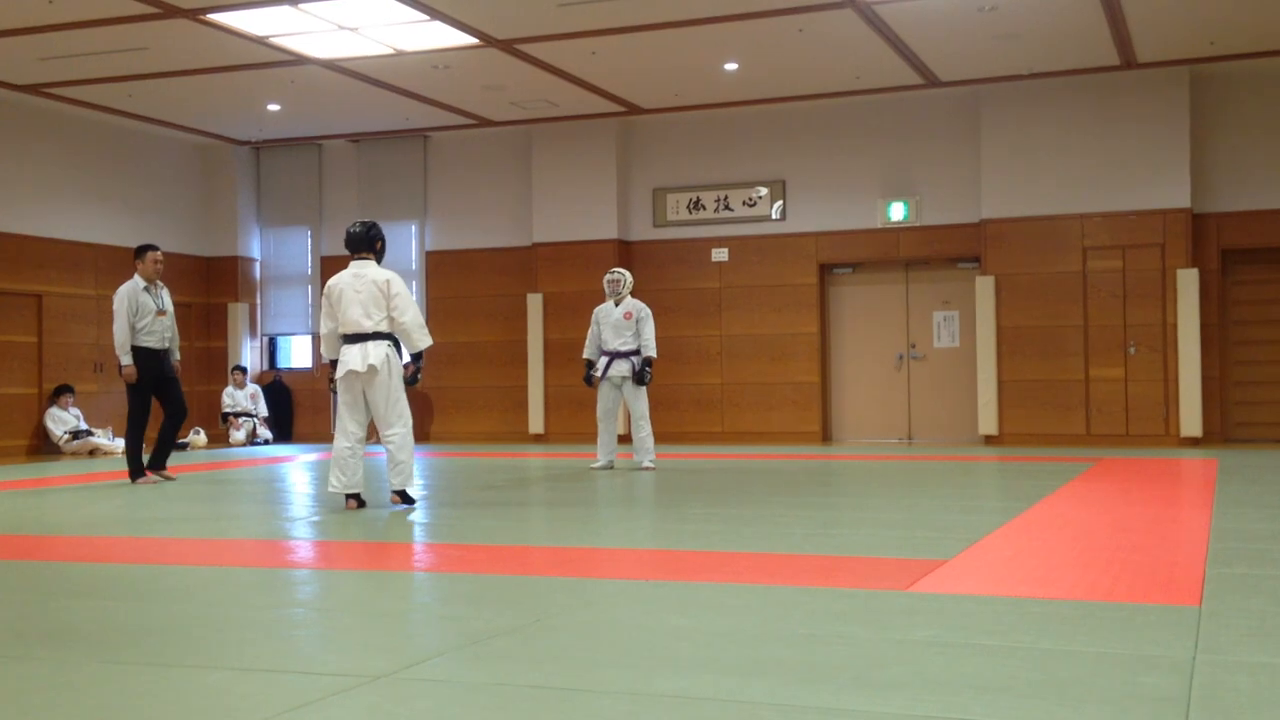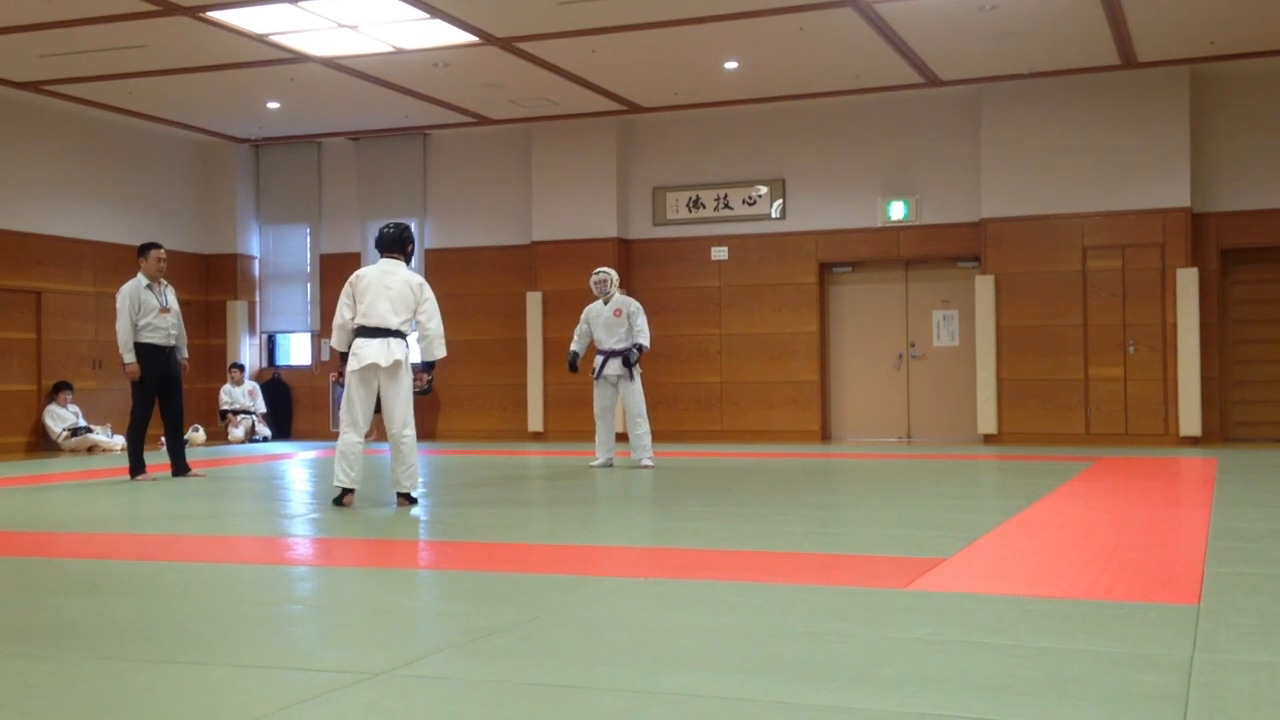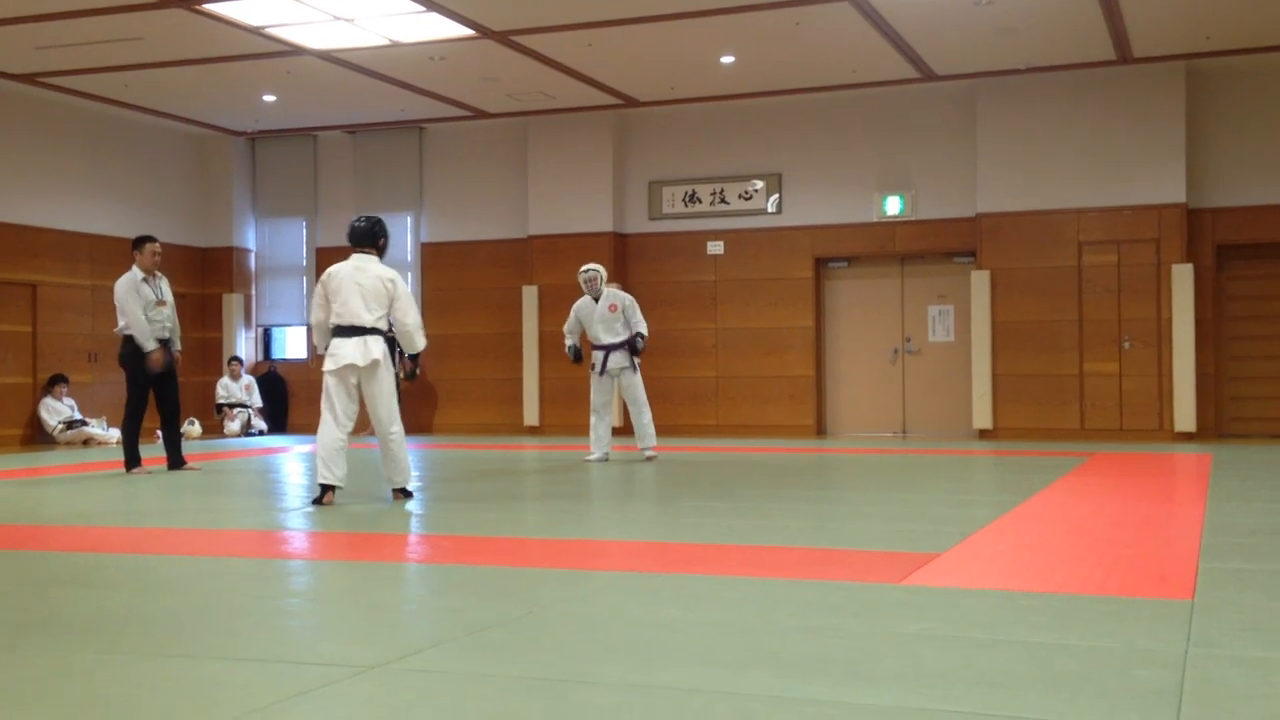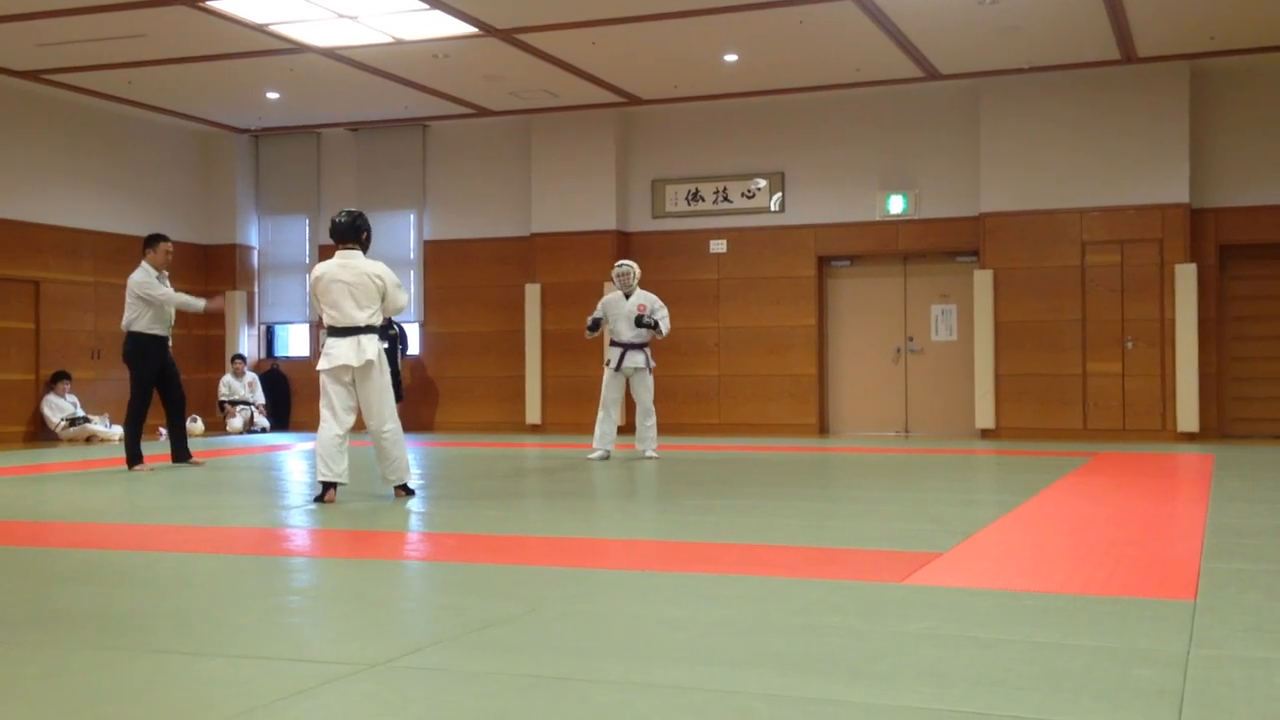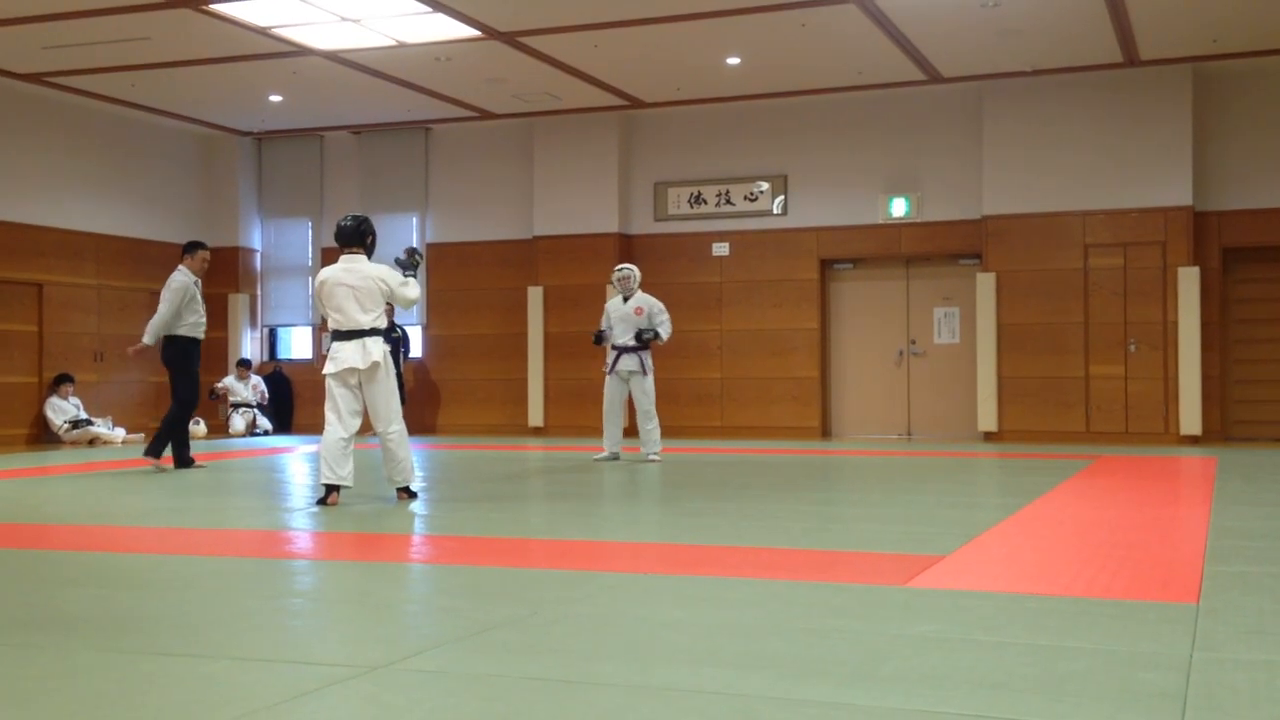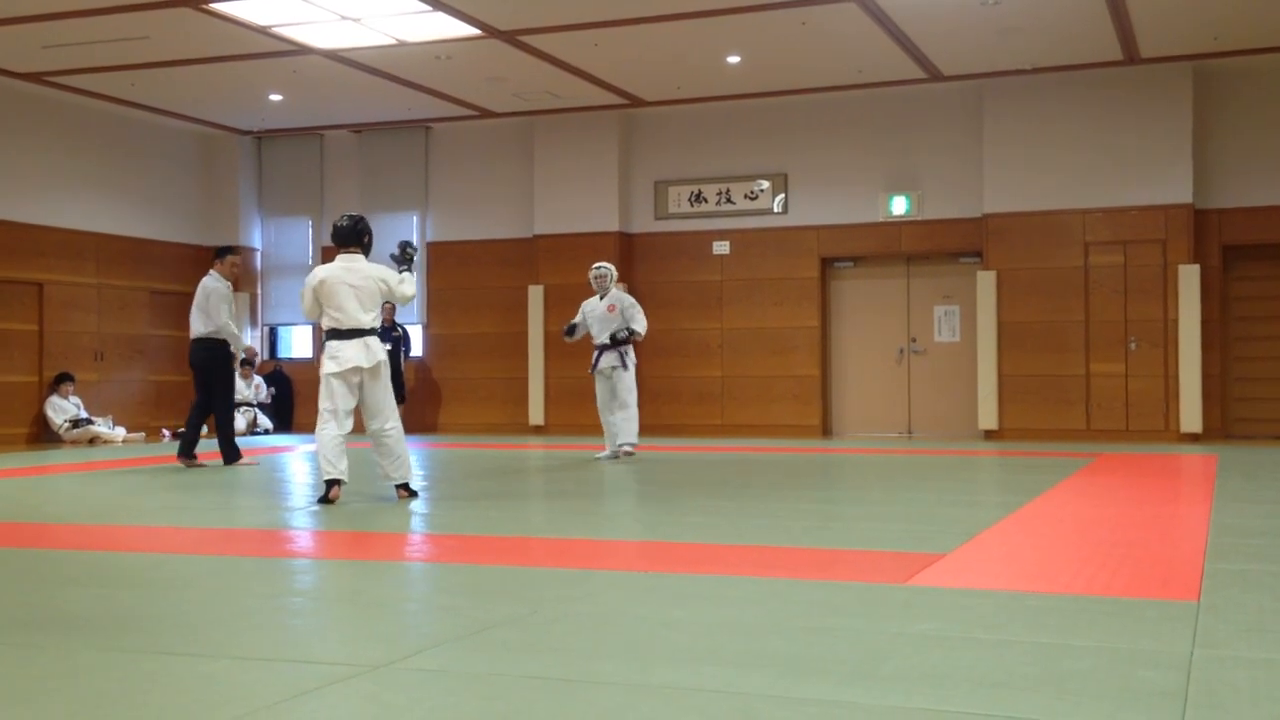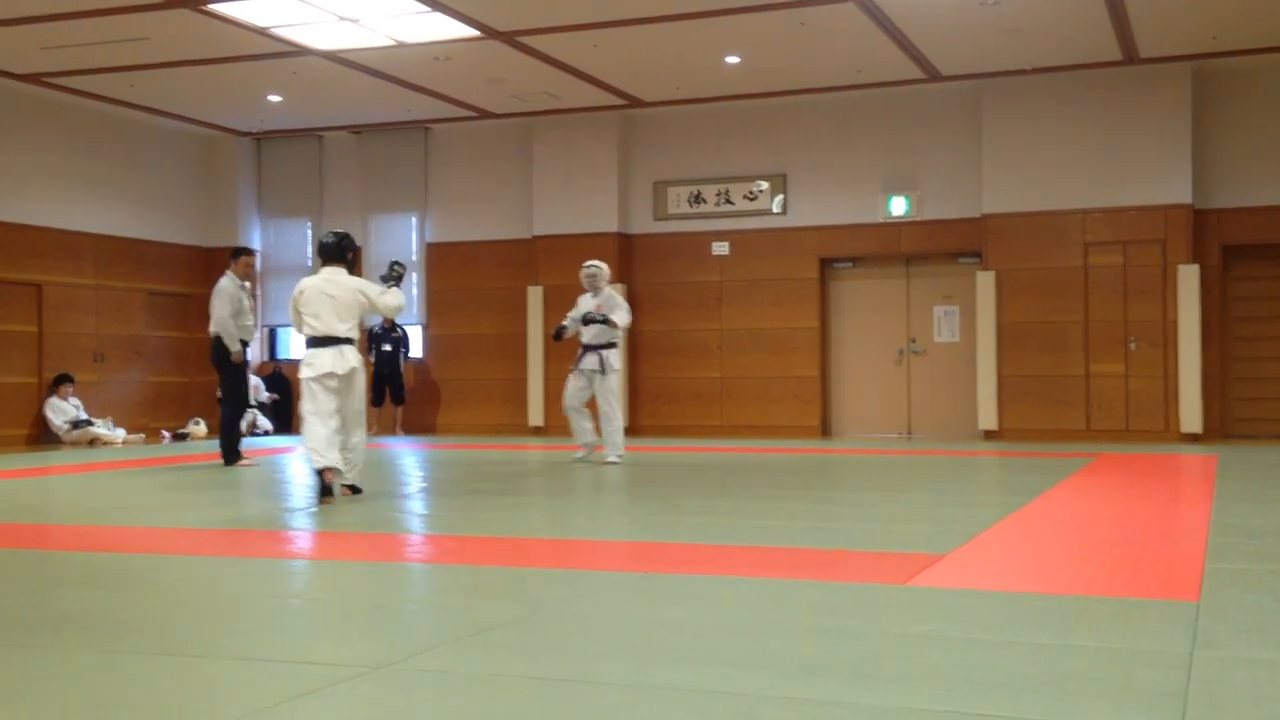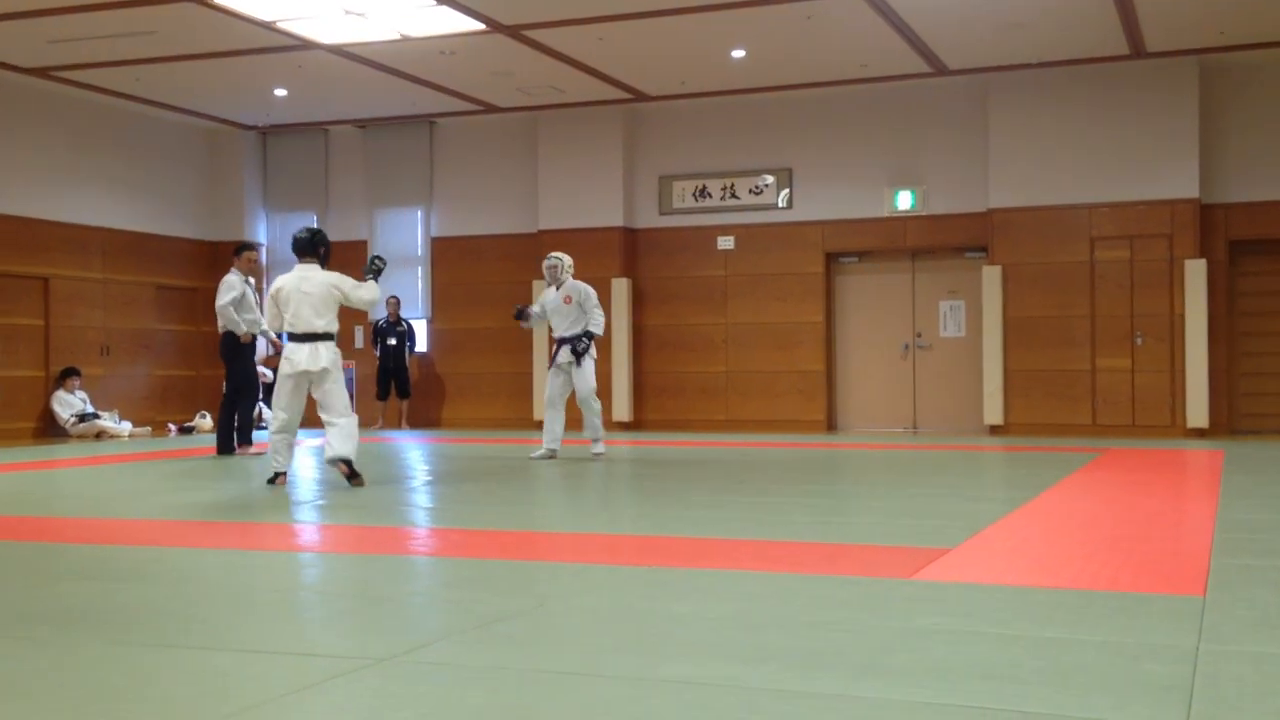
dt=0.5s
person 1, frame 1
left shoulder: (334, 283)
right shoulder: (388, 278)
left elbow: (328, 330)
right elbow: (408, 321)
left wrist: (333, 365)
right wrist: (416, 358)
left hip: (349, 356)
right hip: (380, 355)
left knee: (348, 429)
right knee: (397, 424)
left ankle: (351, 493)
right ankle: (399, 488)
person 1, frame 2
left shoulder: (359, 276)
right shoulder: (416, 282)
left elbow: (342, 321)
right elbow: (431, 328)
left wrist: (343, 358)
right wrist: (428, 367)
left hip: (362, 350)
right hip: (395, 353)
left knee: (352, 424)
right knee: (401, 426)
left ankle: (346, 489)
right ankle: (404, 491)
person 1, frame 3
left shoulder: (332, 273)
right shoulder: (389, 276)
left elbow: (318, 319)
right elbow: (408, 321)
left wrist: (326, 349)
right wrist: (413, 356)
left hip: (340, 349)
right hip: (374, 350)
left knee: (334, 422)
right knee: (388, 422)
left ankle: (327, 488)
right ankle: (399, 485)
person 1, frame 4
left shoulder: (319, 272)
right shoulder: (377, 270)
right elbow: (397, 305)
left hip: (335, 349)
right hip: (368, 348)
left knee: (333, 420)
right knee: (383, 420)
left ankle: (329, 485)
right ankle: (399, 483)
person 1, frame 5
left shoulder: (324, 276)
right shoulder: (381, 273)
right elbow: (410, 297)
right wrist: (410, 272)
left hip: (341, 351)
right hip: (373, 350)
left knee: (338, 423)
right knee: (389, 421)
left ankle: (332, 487)
right ankle: (402, 485)
person 1, frame 6
left shoulder: (320, 274)
right shoulder: (378, 273)
left elbow: (311, 313)
right elbow: (406, 293)
right wrist: (405, 267)
left hip: (337, 351)
right hip: (370, 349)
left knee: (332, 421)
right knee: (385, 420)
left ankle: (333, 482)
right ankle: (402, 483)
person 1, frame 7
left shoulder: (304, 286)
right shoulder: (359, 286)
left elbow: (298, 325)
right elbow: (393, 306)
right wrist: (394, 284)
left hip: (316, 358)
right hip: (347, 358)
left knee: (318, 421)
right knee: (353, 426)
left ankle: (327, 471)
right ankle: (349, 480)
person 1, frame 8
left shoulder: (280, 284)
right shoulder: (334, 281)
left elbow: (273, 323)
right elbow: (369, 298)
right wrist: (372, 277)
left hip: (294, 354)
right hip: (324, 353)
left knee: (283, 417)
right knee: (340, 415)
left ankle: (279, 472)
right ankle: (344, 460)
person 2, frame 1
left shoulder: (163, 291)
right shoulder: (127, 291)
right elbow: (122, 330)
left wrist: (175, 357)
right wrist: (126, 363)
left hip: (161, 358)
right hip: (141, 358)
left knee: (177, 410)
right knee: (138, 417)
left ankle: (157, 464)
right ankle: (137, 472)
person 2, frame 2
left shoulder: (168, 290)
right shoulder: (131, 290)
left elbow: (178, 324)
right elbow: (124, 327)
left wrist: (183, 354)
right wrist: (129, 360)
left hip: (168, 355)
right hip: (146, 355)
left knee: (174, 414)
right knee: (141, 414)
left ankle: (180, 466)
right ankle: (137, 469)
person 2, frame 3
left shoulder: (162, 281)
right shoulder: (127, 283)
left elbow: (171, 316)
right elbow: (136, 319)
left wrist: (176, 347)
right wrist: (152, 350)
left hip: (162, 349)
right hip: (140, 350)
left knee: (171, 406)
right knee: (136, 407)
left ankle: (176, 459)
right ankle: (132, 462)
person 2, frame 4
left shoulder: (161, 277)
right shoulder: (140, 279)
right elbow: (171, 299)
left wrist: (167, 343)
right wrist: (206, 305)
left hip: (158, 345)
right hip: (141, 345)
left knee: (176, 399)
right knee: (140, 402)
left ankle: (181, 453)
right ankle: (134, 459)
person 2, frame 5
left shoulder: (189, 283)
right shoulder: (181, 282)
right elbow: (164, 314)
right wrist: (146, 342)
left hip: (185, 347)
right hip: (181, 347)
left knee: (185, 402)
right knee: (185, 402)
left ankle: (182, 458)
right ankle: (154, 451)
person 2, frame 6
left shoulder: (210, 284)
right shoulder: (218, 287)
right elbow: (222, 323)
left wrist: (233, 347)
right wrist: (242, 346)
left hip: (201, 348)
right hip: (214, 349)
left knee: (204, 403)
right knee: (224, 403)
left ankle: (186, 451)
right ankle: (231, 455)
person 2, frame 7
left shoulder: (240, 287)
right shoulder: (227, 287)
right elbow: (223, 319)
left wrist: (238, 348)
right wrist: (235, 348)
left hip: (234, 348)
right hip: (228, 349)
left knee: (238, 401)
right knee: (234, 402)
left ankle: (230, 450)
right ankle: (231, 455)
person 2, frame 8
left shoulder: (247, 283)
right shoulder: (232, 281)
left elbow: (256, 317)
right elbow: (223, 307)
left wrist: (271, 336)
right wrist: (242, 330)
left hip: (243, 343)
right hip: (236, 342)
left knee: (233, 395)
right knee: (250, 391)
left ankle: (225, 445)
right ankle: (243, 442)
person 3, frame 1
left shoulder: (639, 308)
right shoulder: (600, 311)
left elbow: (648, 339)
right elbow: (592, 341)
left wrist: (647, 366)
right wrist: (589, 367)
left hip: (630, 365)
right hip: (607, 366)
left knee: (639, 413)
right knee: (605, 414)
left ankle: (647, 458)
right ankle: (606, 458)
person 3, frame 2
left shoulder: (630, 304)
right shoulder: (590, 310)
left elbow: (641, 331)
right elbow: (581, 336)
left wrist: (636, 351)
right wrist: (573, 356)
left hip: (626, 364)
right hip: (602, 364)
left knee: (635, 410)
right knee: (602, 412)
left ankle: (644, 456)
right ankle: (605, 456)
person 3, frame 3
left shoulder: (621, 298)
right shoulder: (579, 307)
left elbow: (637, 321)
right elbow: (571, 333)
left wrist: (638, 339)
right wrist: (573, 349)
left hip: (624, 356)
right hip: (600, 359)
left knee: (637, 401)
right knee: (599, 406)
left ankle: (647, 446)
right ankle: (600, 450)
person 3, frame 4
left shoulder: (650, 299)
right shoulder: (608, 301)
left elbow: (664, 326)
right elbow: (593, 327)
left wrist: (652, 323)
right wrist: (592, 327)
left hip: (640, 356)
right hip: (616, 355)
left knee: (645, 403)
right knee: (608, 402)
left ankle: (648, 447)
right ankle: (603, 448)
person 3, frame 5
left shoulder: (650, 303)
right shoulder: (611, 305)
left elbow: (665, 328)
left wrist: (652, 334)
right wrist: (600, 336)
left hip: (639, 359)
right hip: (616, 359)
left knee: (645, 406)
right knee: (612, 406)
left ankle: (652, 450)
right ankle: (612, 449)
person 3, frame 6
left shoulder: (623, 299)
right shoulder: (588, 305)
left elbow: (640, 322)
right elbow: (579, 328)
left wrist: (627, 333)
right wrist: (570, 330)
left hip: (621, 355)
right hip: (601, 358)
left knee: (625, 398)
right knee: (605, 404)
left ankle: (627, 443)
right ankle: (612, 447)
person 3, frame 7
left shoulder: (613, 298)
right shoulder: (583, 300)
left elbow: (622, 318)
right elbow: (573, 319)
left wrist: (601, 319)
right wrist: (562, 329)
left hip: (605, 357)
right hip: (585, 358)
left knee: (608, 406)
right knee: (571, 401)
left ankle: (614, 452)
right ankle: (587, 444)
person 3, frame 8
left shoulder: (581, 288)
right shoulder: (547, 295)
left elbow: (596, 315)
right elbow: (535, 314)
left wrist: (588, 338)
right wrist: (523, 313)
left hip: (582, 348)
right hip: (560, 351)
left knee: (585, 394)
right knee: (553, 399)
left ankle: (597, 439)
right ankle: (550, 446)
